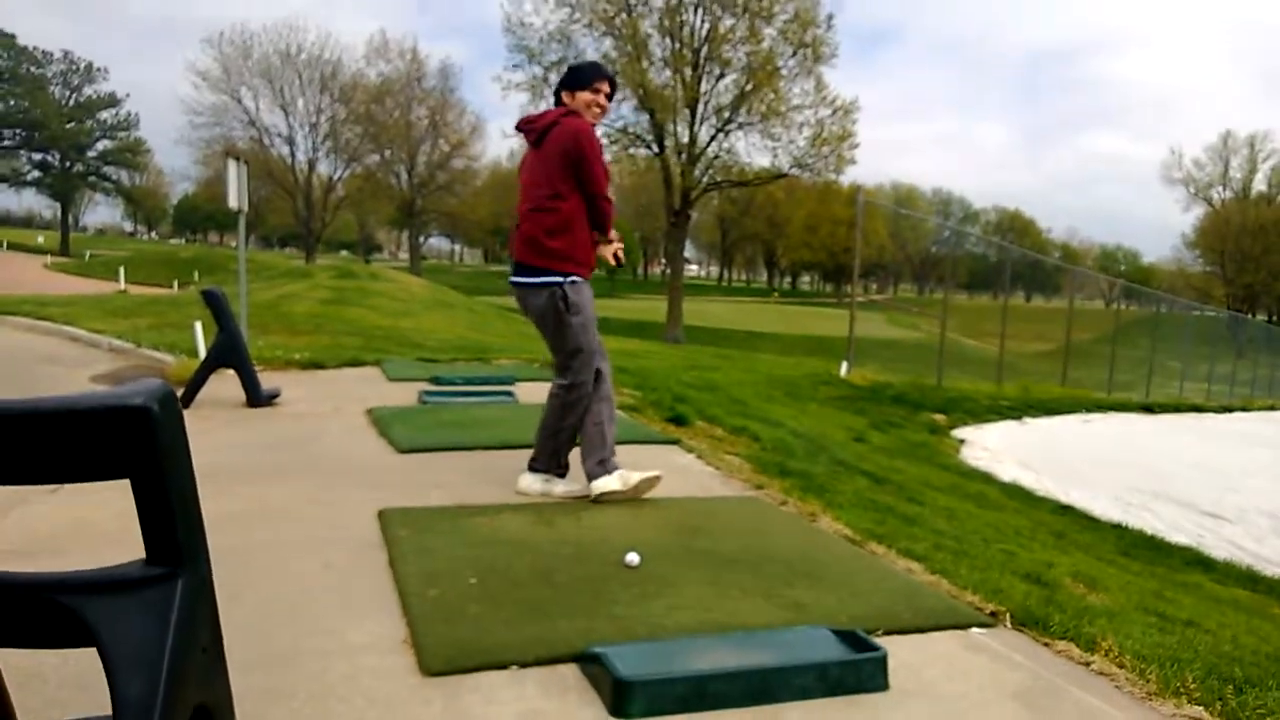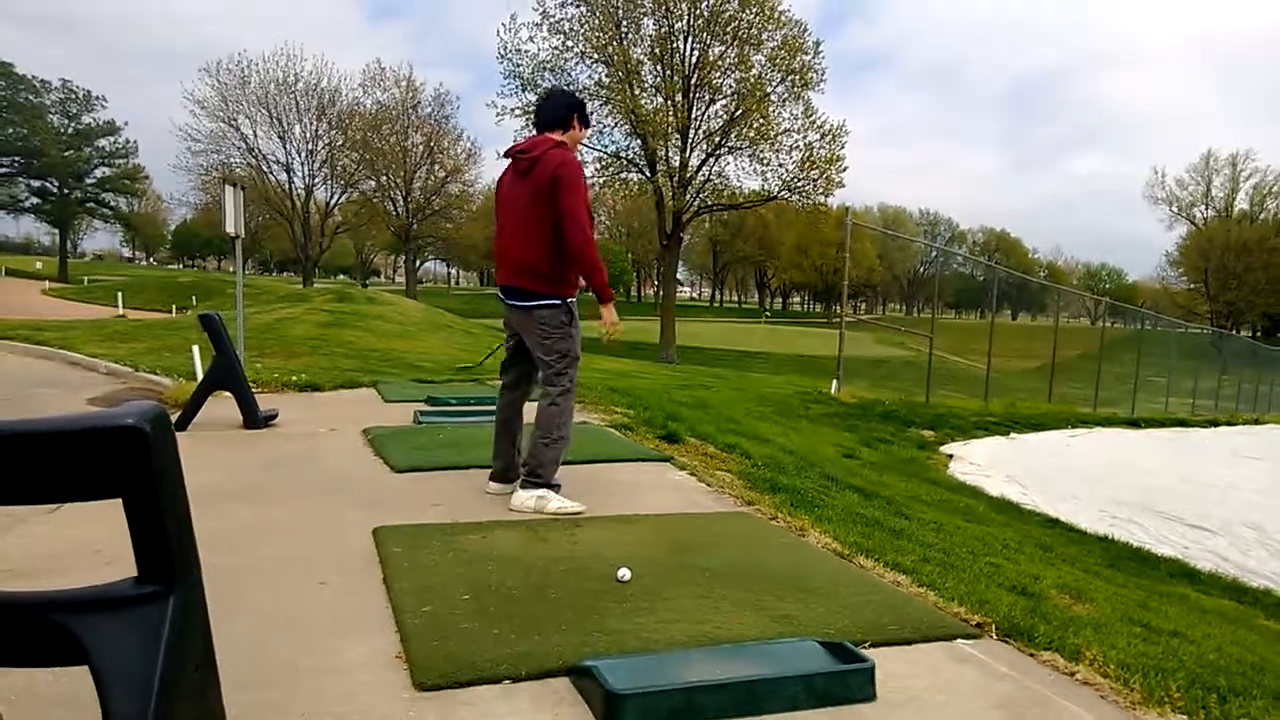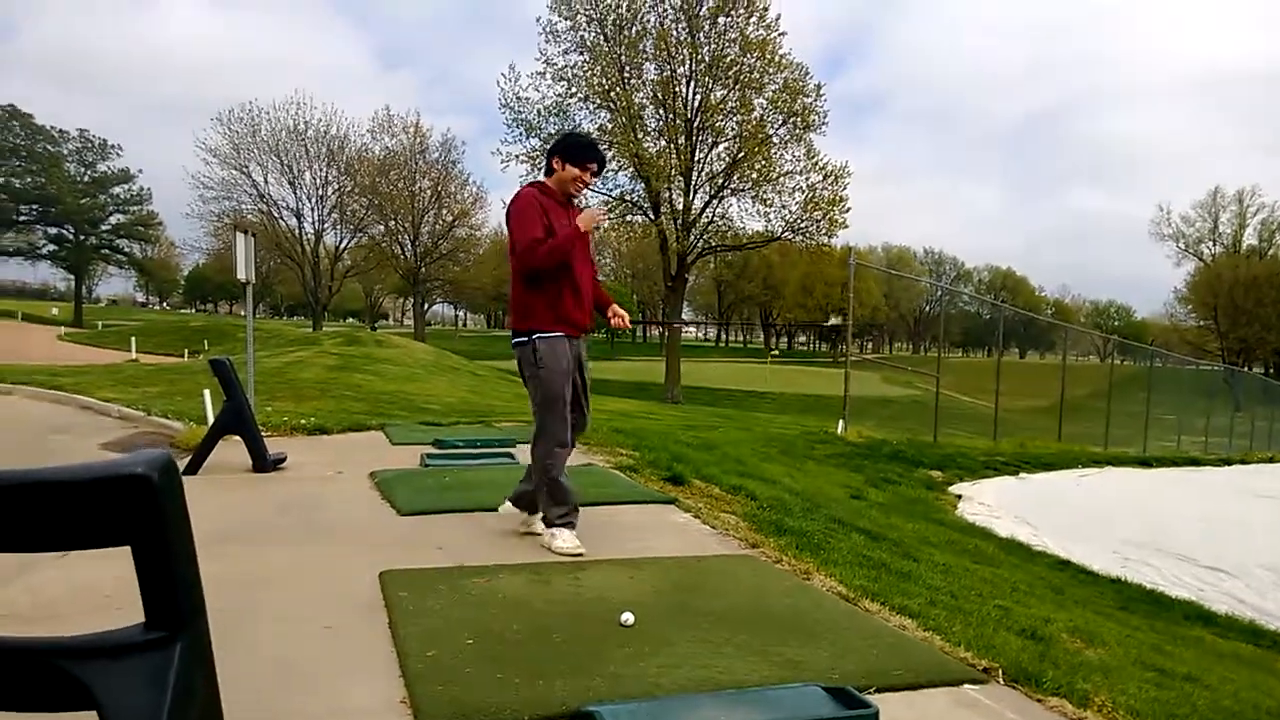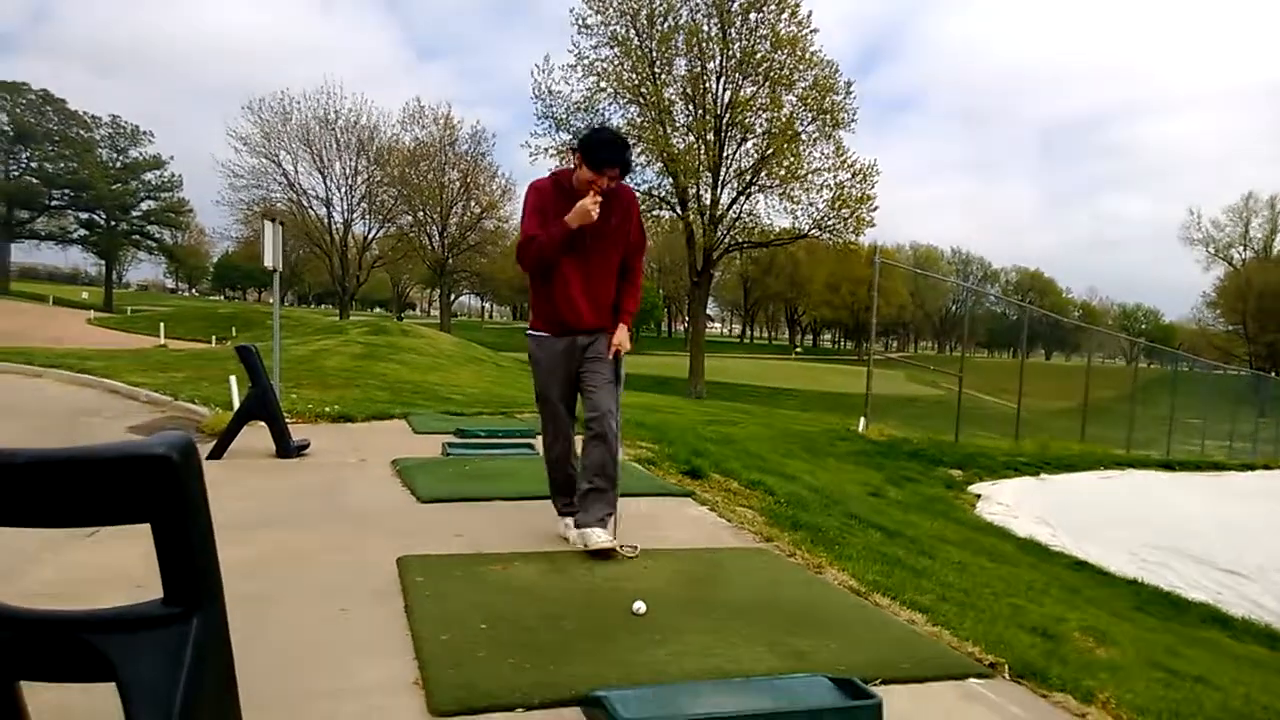
dt=0.7s
person 1, frame 1
left shoulder: (539, 141)
right shoulder: (577, 134)
right elbow: (599, 201)
left wrist: (594, 243)
right wrist: (604, 234)
left hip: (537, 272)
right hip: (554, 276)
left knee: (595, 369)
right knee: (578, 373)
left ankle: (604, 470)
right ankle: (543, 472)
person 1, frame 2
left shoulder: (513, 168)
right shoulder: (564, 164)
right elbow: (578, 237)
right wrist: (605, 298)
left hip: (513, 290)
right hip: (548, 295)
left knee: (516, 380)
right knee: (559, 385)
left ankle: (504, 474)
right ankle: (535, 487)
person 1, frame 3
left shoulder: (575, 212)
right shoulder: (527, 201)
right elbow: (534, 259)
left wrist: (607, 305)
right wrist: (576, 227)
left hip: (573, 334)
right hip: (540, 336)
left knee: (571, 426)
right knee: (553, 427)
left ankle: (524, 501)
right ankle: (557, 522)
person 1, frame 4
left shoulder: (625, 202)
right shoulder: (542, 192)
left elbow: (632, 269)
right elbow: (527, 257)
left wrist: (624, 324)
right wrist: (569, 223)
left hip: (602, 334)
right hip: (550, 333)
left knee: (603, 419)
right knee: (557, 428)
left ankle: (595, 520)
right ankle: (568, 512)
